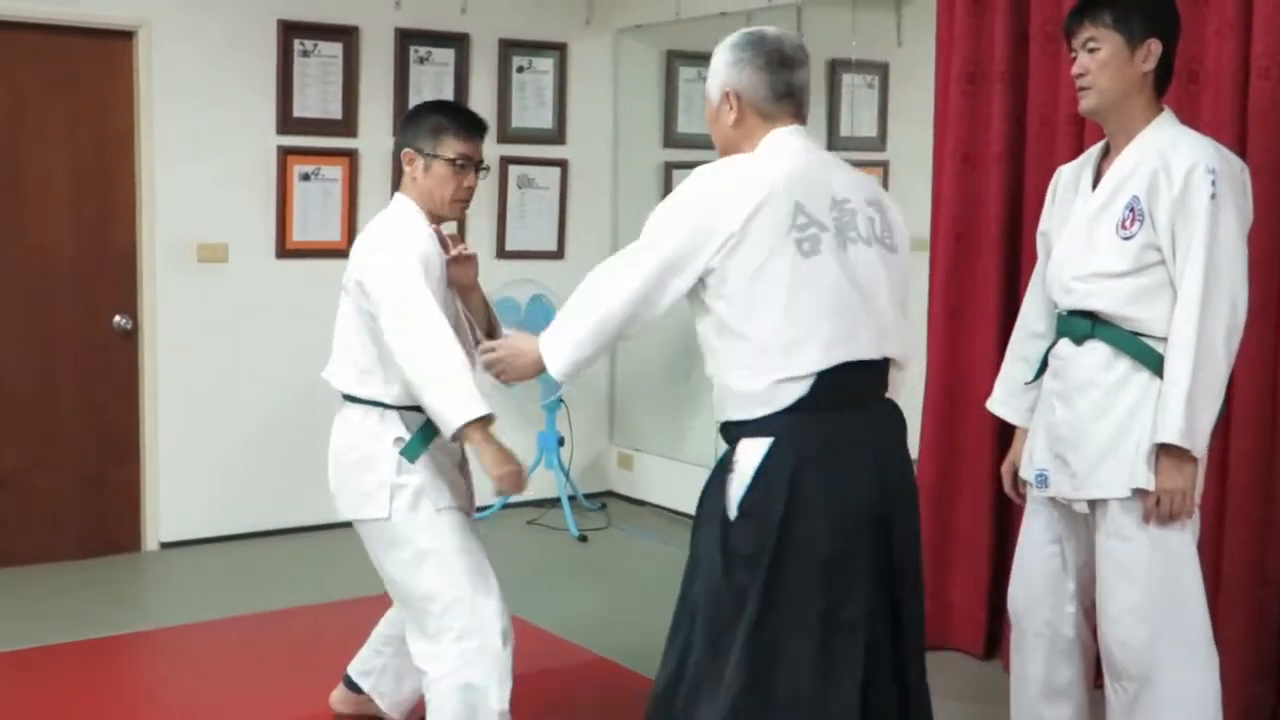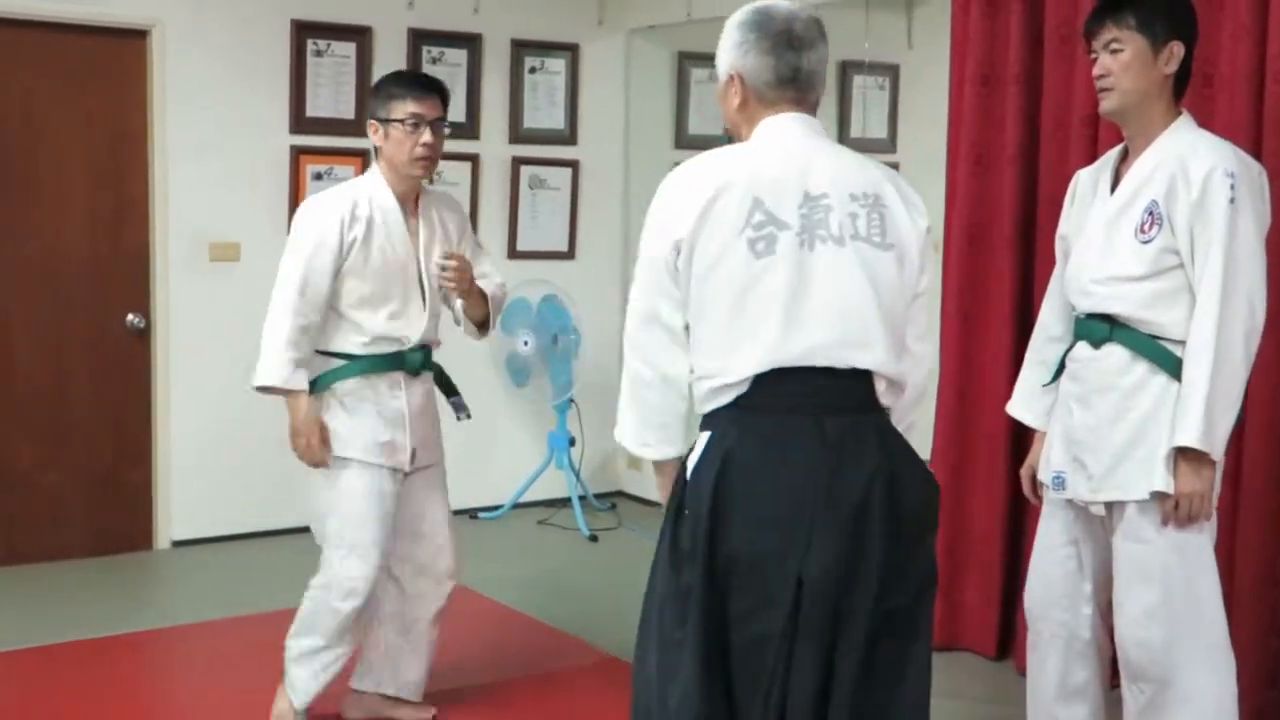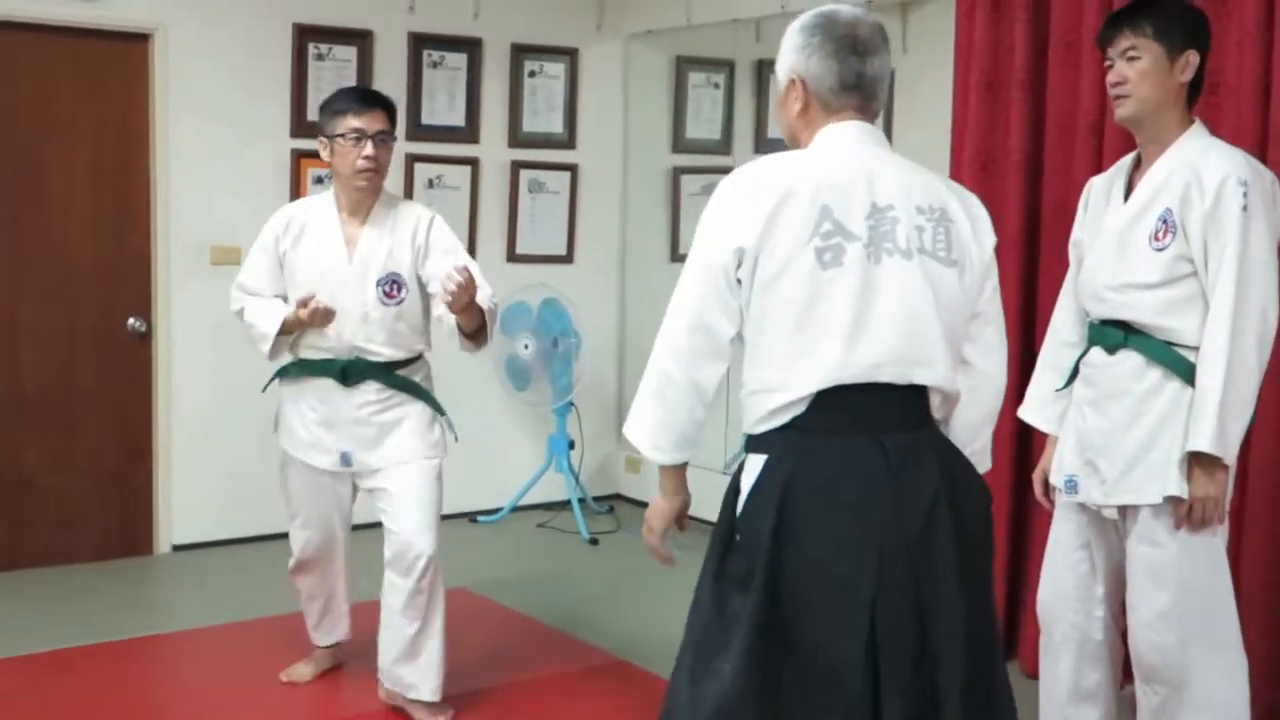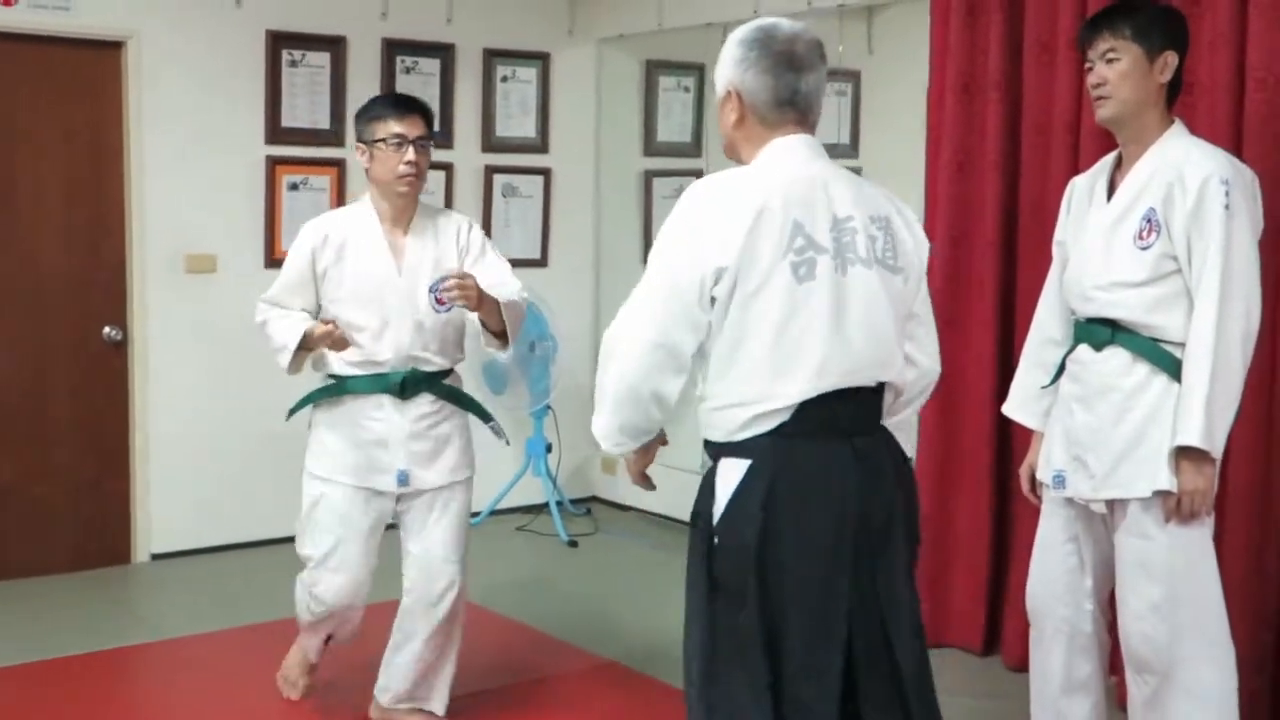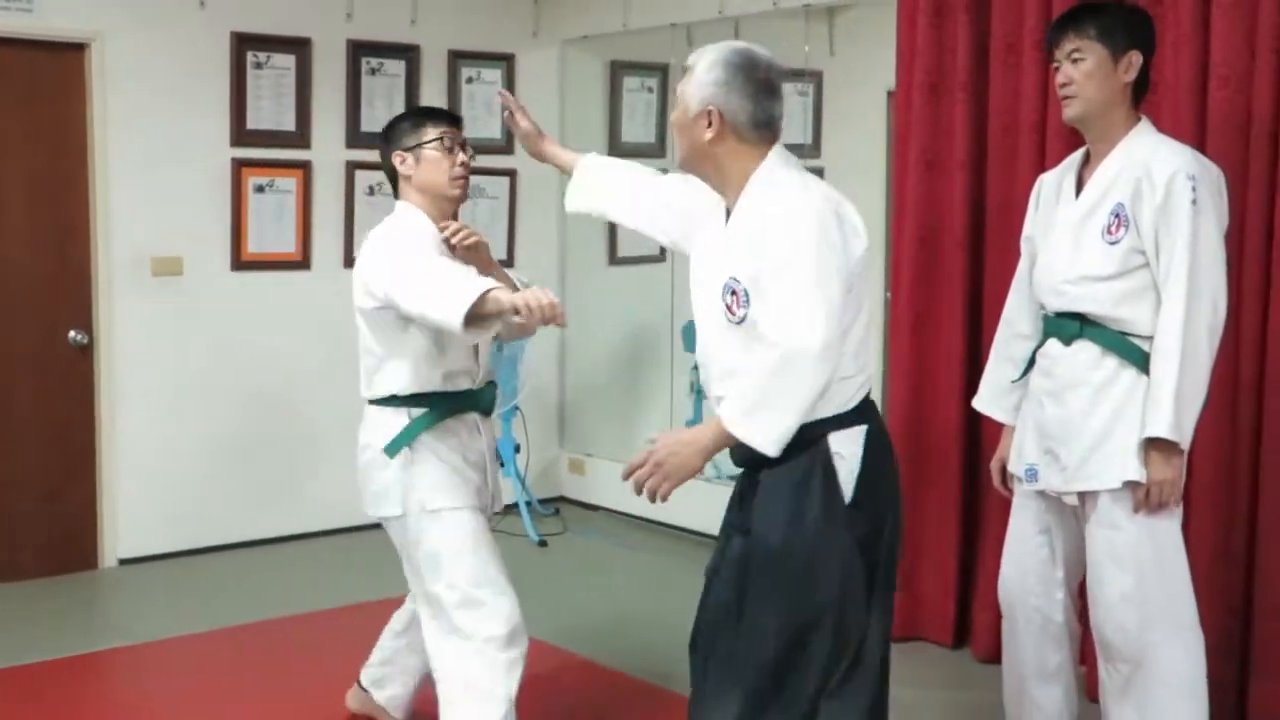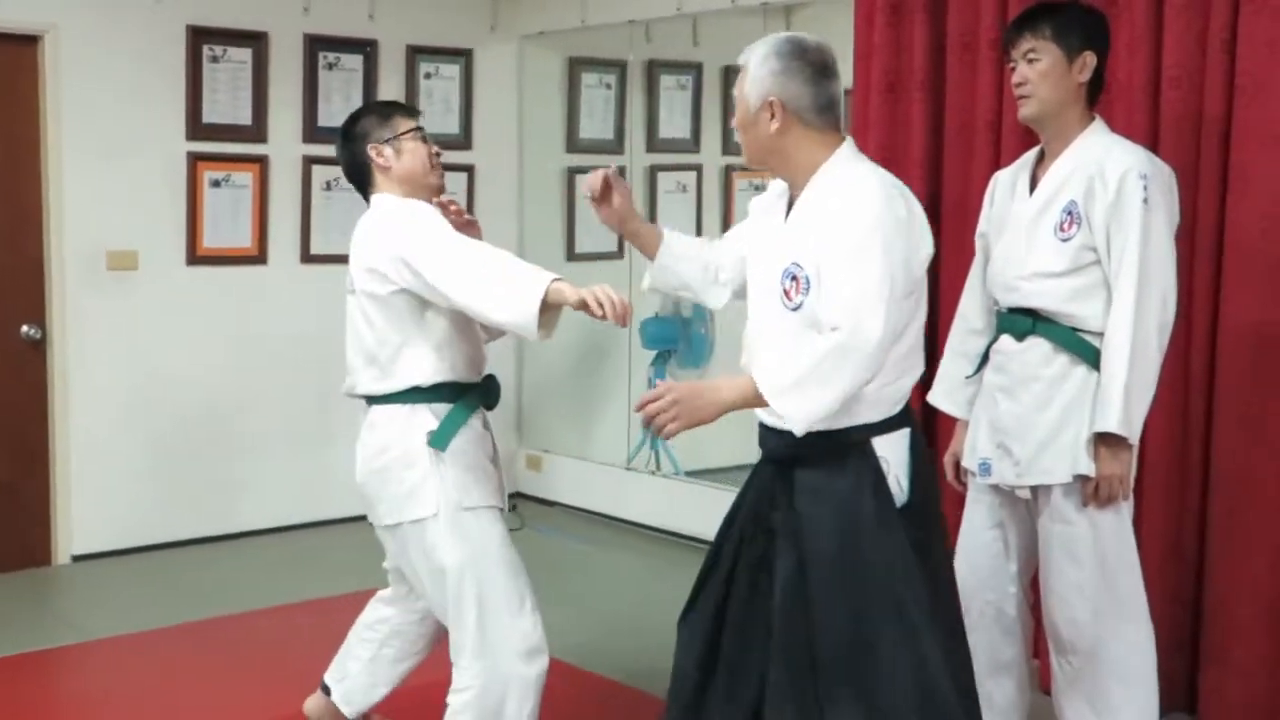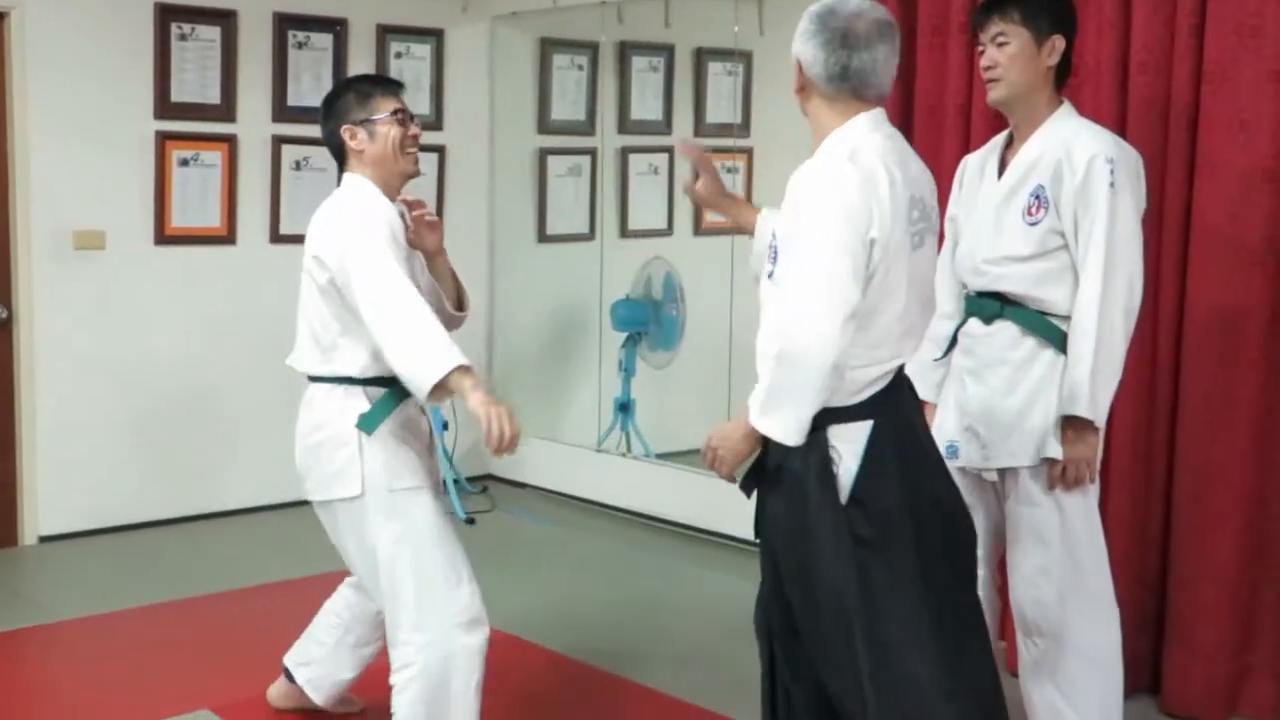
dt=0.4s
person 1, frame 1
left shoulder: (1195, 166)
right shoulder: (1071, 177)
left elbow: (1210, 309)
left wrist: (1179, 444)
right wrist: (1022, 424)
left hip: (1138, 417)
right hip: (1065, 413)
left knee: (1146, 627)
right knee: (1042, 610)
person 1, frame 2
left shoulder: (1213, 170)
right shoulder: (1089, 181)
left elbow: (1229, 313)
left wrist: (1197, 448)
right wrist: (1041, 426)
left hip: (1155, 421)
right hip: (1081, 417)
left knee: (1162, 630)
right knee: (1057, 611)
person 1, frame 3
right shoulder: (1102, 189)
left wrist: (1211, 453)
right wrist: (1053, 432)
left hip: (1169, 426)
right hip: (1094, 422)
left knee: (1175, 634)
right knee: (1068, 615)
person 1, frame 4
left shoulder: (1208, 177)
right shoulder: (1083, 189)
left elbow: (1226, 316)
left wrist: (1198, 447)
right wrist: (1039, 428)
left hip: (1155, 423)
right hip: (1080, 418)
left knee: (1164, 626)
right knee: (1057, 606)
person 1, frame 5
left shoulder: (1175, 173)
right shoulder: (1052, 185)
left elbow: (1192, 309)
left wrist: (1167, 438)
right wrist: (1009, 421)
left hip: (1123, 413)
right hip: (1050, 409)
left knee: (1137, 613)
right knee: (1029, 596)
person 1, frame 6
left shoulder: (1127, 172)
right shoulder: (1007, 182)
left elbow: (1143, 306)
left wrist: (1115, 432)
right wrist: (962, 416)
left hip: (1075, 406)
right hip: (1003, 403)
left knee: (1088, 605)
right knee: (982, 587)
person 1, frame 7
left shoulder: (1094, 155)
right shoulder: (975, 165)
left elbow: (1109, 290)
left wrist: (1082, 416)
right wrist: (930, 397)
left hip: (1042, 389)
right hip: (970, 385)
left knee: (1053, 588)
person 2, frame 1
left shoulder: (726, 188)
right shoulder: (871, 196)
left elbow: (625, 287)
left wrist: (540, 352)
left hip: (785, 464)
right hip: (870, 445)
person 2, frame 2
left shoulder: (699, 185)
right shoulder: (890, 192)
left elbow: (656, 342)
right elbow: (915, 350)
left wrist: (668, 465)
left hip: (748, 464)
right hip: (868, 463)
person 2, frame 3
left shoulder: (758, 190)
right shoulder: (956, 205)
left elbow: (691, 345)
right elbow: (982, 367)
left wrist: (671, 479)
left hip: (802, 481)
right hip: (921, 479)
person 2, frame 4
left shoulder: (720, 204)
right shoulder: (887, 212)
left elbow: (644, 349)
right elbow: (918, 363)
left wrist: (635, 437)
left hip: (769, 487)
right hip: (870, 474)
person 2, frame 5
left shoulder: (795, 210)
right shoulder: (721, 203)
left elbow: (804, 352)
right elbow: (644, 191)
left wrist: (704, 440)
right wrist: (548, 150)
left hip: (823, 466)
right hip: (783, 466)
right knee: (753, 656)
person 2, frame 6
left shoulder: (871, 203)
right shoulder: (778, 202)
left elbow: (855, 343)
right elbow: (713, 270)
left wrist: (722, 394)
right wrist: (627, 224)
left hip: (861, 476)
right hip: (789, 467)
right knee: (734, 639)
person 2, frame 7
left shoulder: (835, 175)
right shoulder: (893, 165)
left elbow: (811, 335)
left wrist: (752, 428)
right wrist: (731, 209)
left hip: (838, 449)
right hip: (866, 437)
left knee: (895, 661)
right knee: (809, 633)
person 3, frame 1
left shoulder: (424, 241)
right shoulder: (400, 243)
left elbow: (480, 336)
right elbow: (423, 341)
left wrist: (468, 287)
right wrist: (484, 439)
left hip: (416, 447)
right hip: (389, 452)
left knee: (432, 597)
right knee: (470, 621)
person 3, frame 2
left shoulder: (448, 213)
right shoulder: (336, 210)
left elbow: (484, 313)
right elbow: (292, 308)
left wrist: (470, 286)
right wrist: (299, 404)
left hip: (415, 401)
right hip: (350, 403)
left knee: (428, 564)
right knee: (354, 567)
person 3, frame 3
left shoulder: (420, 224)
right shoulder: (290, 225)
left elbow: (475, 313)
right elbow: (248, 299)
left wrist: (468, 307)
right wrist: (293, 320)
left hip: (398, 405)
right hip: (315, 405)
left knee: (414, 547)
right knee: (315, 544)
right ankle: (327, 641)
person 3, frame 4
left shoulder: (458, 232)
right shoulder: (325, 237)
left elbow: (510, 312)
right elbow: (275, 313)
left wrist: (483, 302)
right wrist: (312, 336)
left hip: (435, 423)
right hip: (352, 424)
left knee: (438, 579)
right knee: (334, 574)
right ankle: (316, 632)
person 3, frame 5
left shoulder: (453, 246)
right shoulder: (398, 242)
left elbow: (522, 323)
right elbow: (430, 291)
left wrist: (486, 266)
right wrist: (508, 298)
left hip: (462, 439)
right hip: (416, 450)
left knee: (444, 599)
right knee: (486, 623)
person 3, frame 6
left shoulder: (406, 230)
right shoulder: (399, 225)
left elbow: (485, 318)
right elbow: (474, 275)
left wrist: (468, 243)
right wrist: (569, 293)
left hip: (417, 442)
right hip: (427, 447)
left knee: (416, 593)
right knee: (506, 642)
person 3, frame 7
left shoulder: (380, 215)
right shoulder: (353, 217)
left elbow: (450, 312)
right elbow: (394, 310)
left wrist: (434, 253)
right wrist: (472, 390)
left hip: (369, 428)
right hip: (358, 432)
left knee: (384, 584)
right knee: (443, 614)
